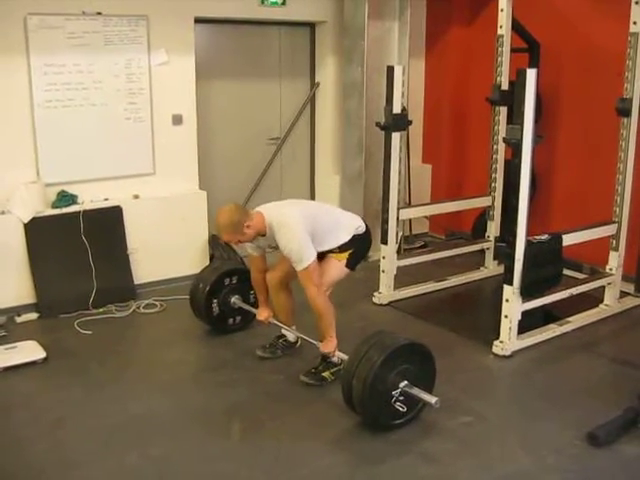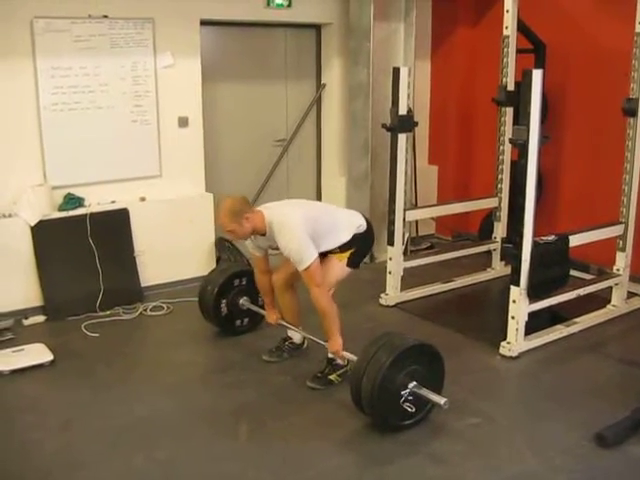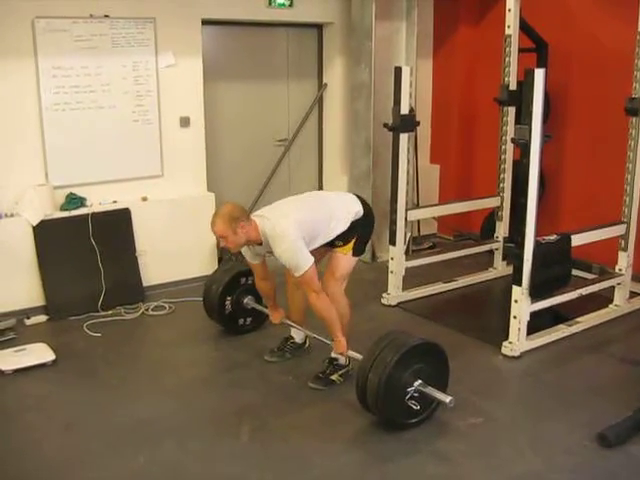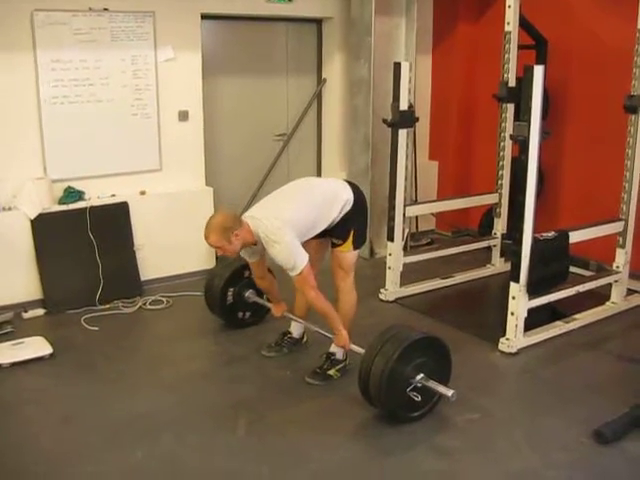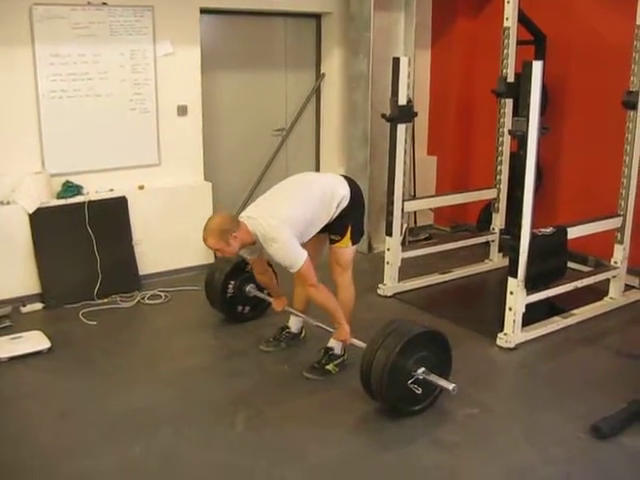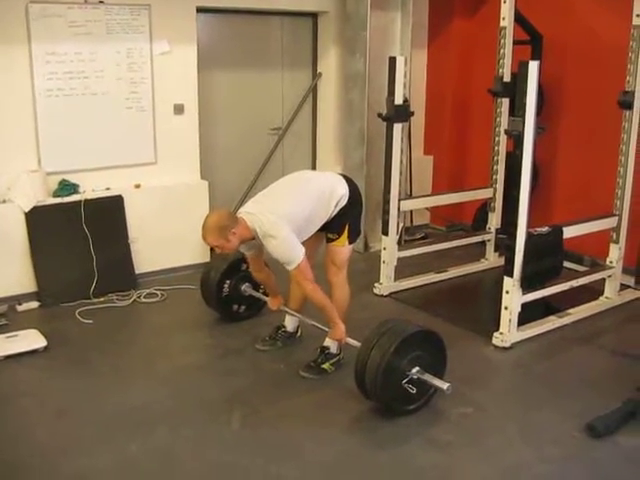
dt=0.3s
person 1, frame 1
left shoulder: (289, 231)
right shoulder: (252, 226)
left elbow: (313, 288)
right elbow: (258, 271)
left wrist: (330, 338)
right wrist: (263, 305)
left hip: (353, 235)
right hip: (322, 235)
left knee: (318, 289)
right knee: (274, 279)
left ankle: (331, 359)
right ankle: (289, 338)
person 1, frame 2
left shoulder: (288, 231)
right shoulder: (253, 228)
left elbow: (317, 287)
right elbow: (262, 273)
left wrist: (335, 337)
right wrist: (270, 307)
left hip: (355, 233)
right hip: (328, 231)
left knee: (322, 289)
right knee: (280, 280)
left ankle: (338, 361)
right ankle: (295, 340)
person 1, frame 3
left shoulder: (283, 239)
right shoulder: (249, 236)
left elbow: (315, 292)
right elbow: (262, 278)
left wrist: (338, 338)
right wrist: (273, 308)
left hip: (354, 216)
right hip: (328, 216)
left knee: (332, 286)
right knee: (294, 276)
left ankle: (340, 361)
right ankle: (297, 339)
person 1, frame 4
left shoulder: (277, 241)
right shoulder: (245, 231)
left elbow: (310, 290)
right elbow: (261, 276)
left wrist: (340, 331)
right wrist: (277, 303)
left hip: (347, 203)
right hip: (322, 197)
left knee: (342, 278)
right knee: (306, 272)
left ankle: (338, 356)
right ankle: (296, 335)
person 1, frame 5
left shoulder: (276, 239)
right shoulder: (244, 229)
left elbow: (312, 285)
right elbow: (261, 272)
left wrist: (342, 324)
right wrist: (278, 297)
left hip: (343, 197)
right hip: (320, 191)
left knee: (340, 274)
right knee: (303, 269)
left ankle: (337, 351)
right ankle: (294, 329)
person 1, frame 6
left shoulder: (274, 236)
right shoulder: (242, 224)
left elbow: (307, 283)
right elbow: (258, 269)
left wrist: (336, 324)
right wrist: (274, 296)
left hip: (341, 197)
right hip: (318, 193)
left knee: (335, 274)
right knee: (298, 267)
left ankle: (332, 349)
right ankle: (290, 328)
